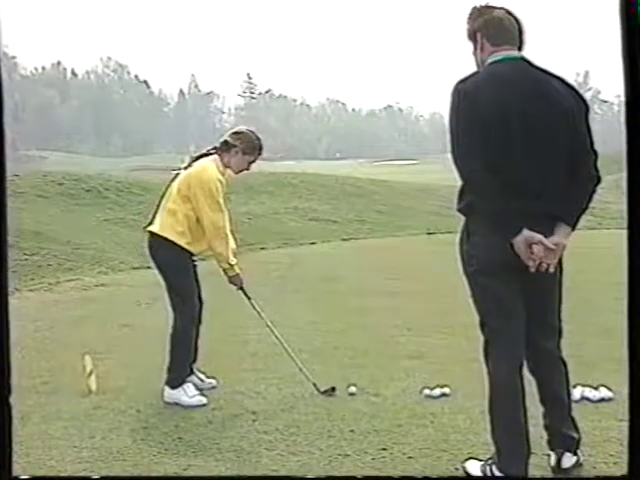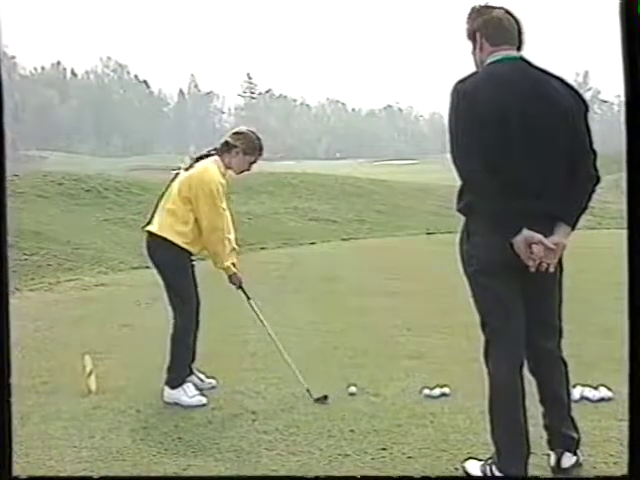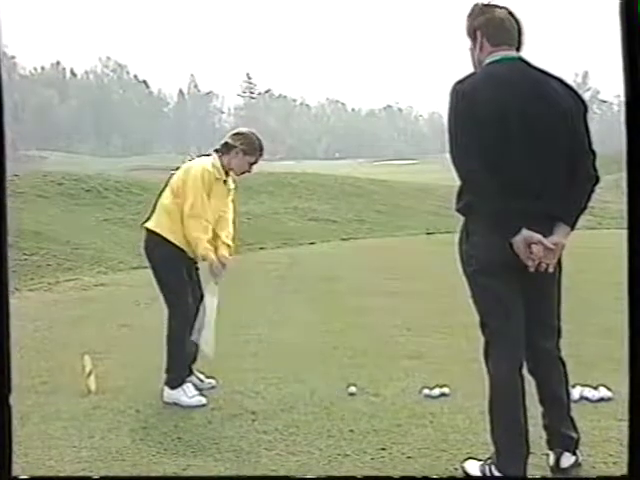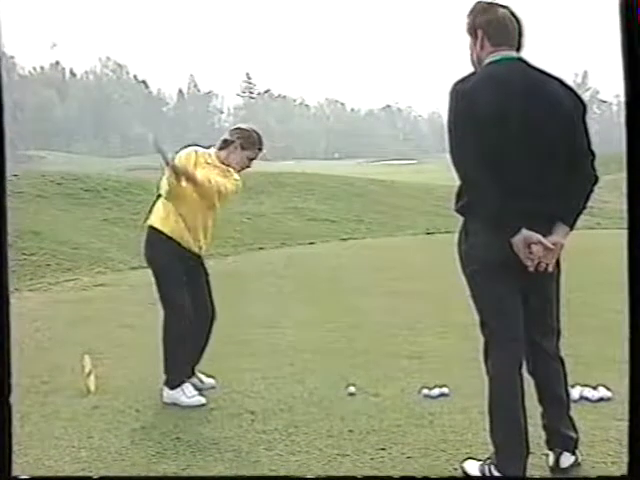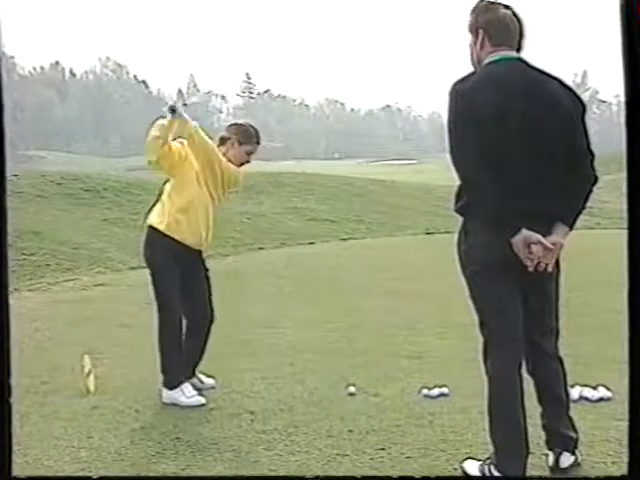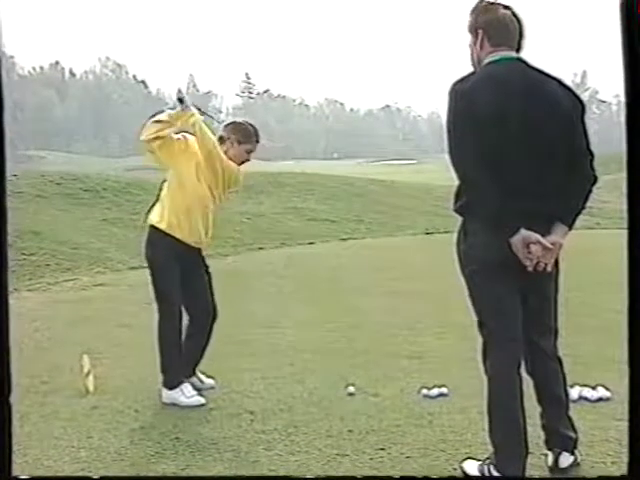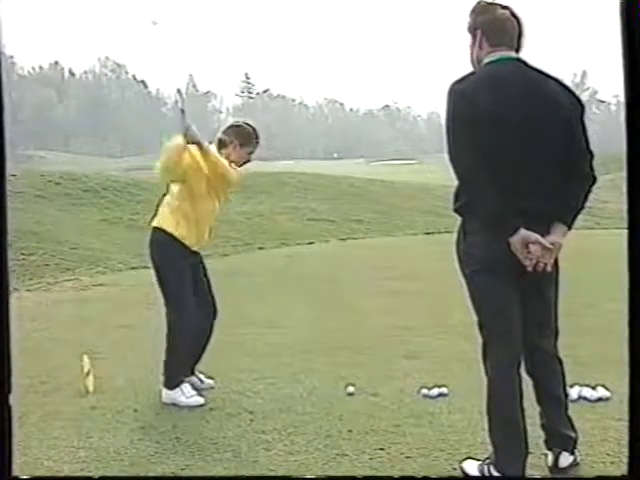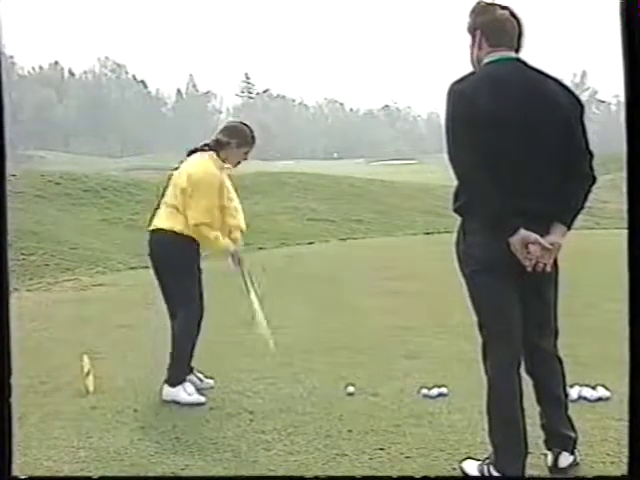
dt=0.2s
person 1, frame 1
left shoulder: (471, 90)
right shoulder: (563, 92)
left elbow: (473, 172)
right elbow: (586, 171)
left wrist: (513, 232)
right wrist: (560, 229)
left hip: (492, 236)
right hip: (546, 235)
left knee: (504, 349)
right knee: (546, 343)
person 1, frame 2
left shoulder: (471, 91)
right shoulder: (562, 92)
left elbow: (473, 172)
right elbow: (586, 170)
left wrist: (514, 231)
right wrist: (560, 229)
left hip: (491, 235)
right hip: (545, 235)
left knee: (505, 349)
right knee: (546, 343)
person 1, frame 3
left shoulder: (470, 91)
right shoulder: (561, 92)
left elbow: (472, 172)
right elbow: (585, 171)
left wrist: (512, 231)
right wrist: (560, 228)
left hip: (491, 237)
right hip: (545, 235)
left knee: (505, 349)
right knee: (545, 343)
person 1, frame 4
left shoulder: (470, 91)
right shoulder: (560, 92)
left elbow: (472, 172)
right elbow: (584, 170)
left wrist: (512, 232)
right wrist: (559, 228)
left hip: (490, 237)
right hip: (544, 236)
left knee: (504, 349)
right knee: (544, 343)
person 1, frame 5
left shoulder: (470, 90)
right shoulder: (559, 92)
left elbow: (472, 172)
right elbow: (583, 170)
left wrist: (511, 231)
right wrist: (558, 228)
left hip: (489, 236)
right hip: (544, 236)
left knee: (503, 349)
right knee: (543, 343)
person 1, frame 6
left shoulder: (468, 91)
right shoulder: (559, 92)
left elbow: (471, 172)
right elbow: (583, 171)
left wrist: (511, 231)
right wrist: (557, 229)
left hip: (489, 236)
right hip: (543, 236)
left knee: (502, 349)
right knee: (542, 343)
person 1, frame 7
left shoulder: (467, 91)
right shoulder: (558, 93)
left elbow: (470, 172)
right elbow: (582, 171)
left wrist: (510, 231)
right wrist: (557, 228)
left hip: (488, 237)
right hip: (542, 235)
left knee: (502, 349)
right knee: (542, 343)
person 1, frame 8
left shoulder: (467, 91)
right shoulder: (558, 93)
left elbow: (469, 173)
right elbow: (582, 171)
left wrist: (509, 231)
right wrist: (556, 228)
left hip: (488, 237)
right hip: (542, 236)
left knee: (502, 349)
right knee: (542, 343)
person 2, frame 1
left shoulder: (212, 170)
right shoulder: (207, 175)
left elbow: (220, 224)
right elbow: (214, 228)
left wrist: (231, 260)
right wrist: (230, 267)
left hip: (178, 245)
right hip: (169, 244)
left knee: (194, 308)
right knee: (187, 311)
left ankle: (186, 371)
right ankle: (175, 385)
person 2, frame 2
left shoulder: (214, 172)
right shoulder: (208, 177)
left elbow: (223, 221)
right elbow: (212, 229)
left wrist: (232, 258)
right wrist: (228, 267)
left hip: (176, 244)
right hip: (167, 244)
left knee: (191, 308)
right knee: (186, 311)
left ankle: (185, 371)
right ankle: (174, 385)
person 2, frame 3
left shoulder: (227, 182)
right shoulder: (201, 170)
left elbow: (224, 220)
right elbow: (194, 217)
left wrist: (223, 254)
right wrist: (206, 254)
left hip: (181, 247)
right hip: (164, 243)
left knee: (193, 307)
right knee: (182, 311)
left ankle: (184, 371)
right ankle: (174, 385)
person 2, frame 4
left shoulder: (232, 180)
right shoulder: (192, 156)
left elbow: (213, 188)
right elbow: (170, 190)
left wrist: (190, 175)
right wrist: (175, 178)
left hip: (191, 249)
right hip: (163, 241)
left knee: (204, 313)
right knee: (178, 311)
left ankle: (186, 372)
right ankle: (173, 385)
person 2, frame 5
left shoulder: (232, 176)
right shoulder: (183, 151)
left elbow: (210, 159)
right elbow: (156, 155)
left wrist: (188, 125)
right wrist: (170, 124)
left hip: (192, 250)
right hip: (162, 241)
left knee: (202, 315)
right knee: (171, 313)
left ankle: (187, 373)
right ankle: (172, 385)
person 2, frame 6
left shoulder: (232, 174)
right shoulder: (186, 148)
left elbow: (213, 157)
right elbow: (150, 136)
left wrist: (193, 117)
right wrist: (179, 114)
left hip: (192, 248)
right hip: (164, 241)
left knee: (205, 313)
right knee: (171, 314)
left ankle: (187, 372)
right ankle: (172, 385)
person 2, frame 7
left shoulder: (229, 174)
right shoulder: (193, 157)
left elbow: (220, 171)
right elbow: (167, 169)
left wrist: (202, 146)
right wrist: (184, 142)
left hip: (189, 247)
right hip: (169, 243)
left knee: (206, 311)
right knee: (182, 314)
left ankle: (185, 372)
right ankle: (173, 386)
person 2, frame 8
left shoulder: (216, 168)
right shoulder: (204, 170)
left elbow: (230, 205)
right elbow: (201, 225)
left wrist: (235, 237)
right wrist: (226, 246)
left hip: (169, 241)
right hip: (176, 242)
left knee: (186, 308)
right knee: (188, 309)
left ankle: (183, 371)
right ankle: (174, 383)
